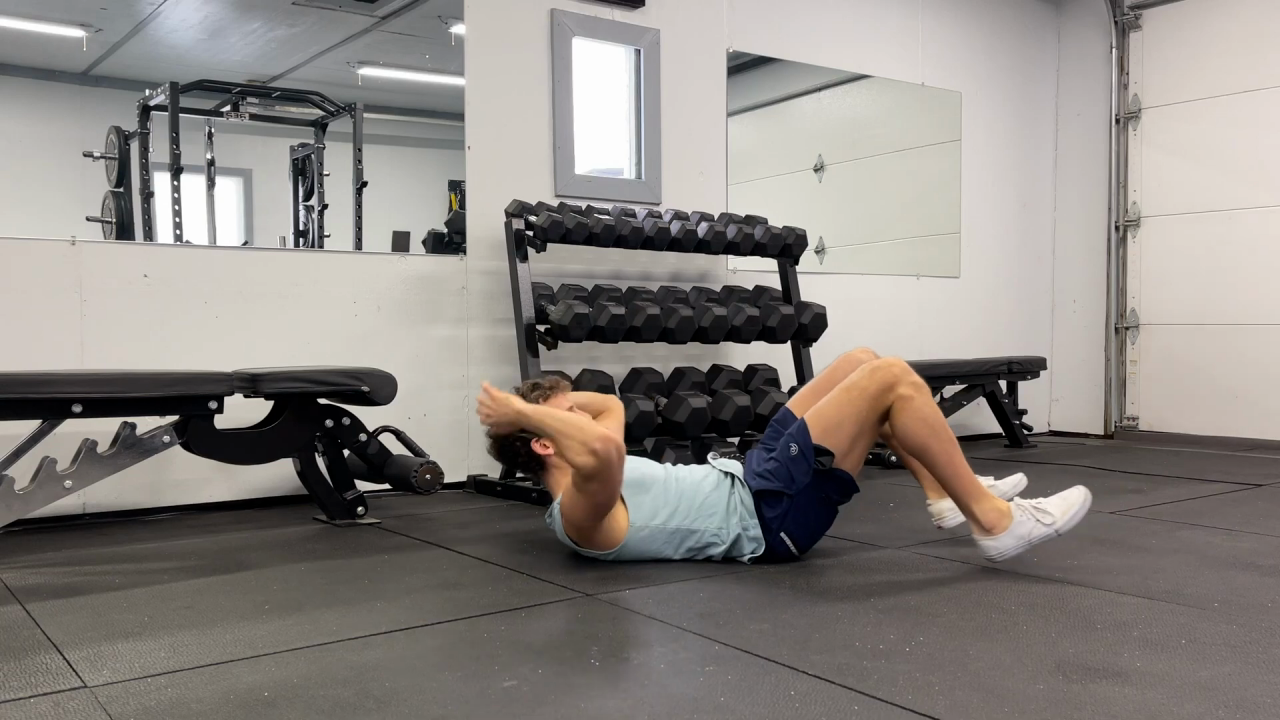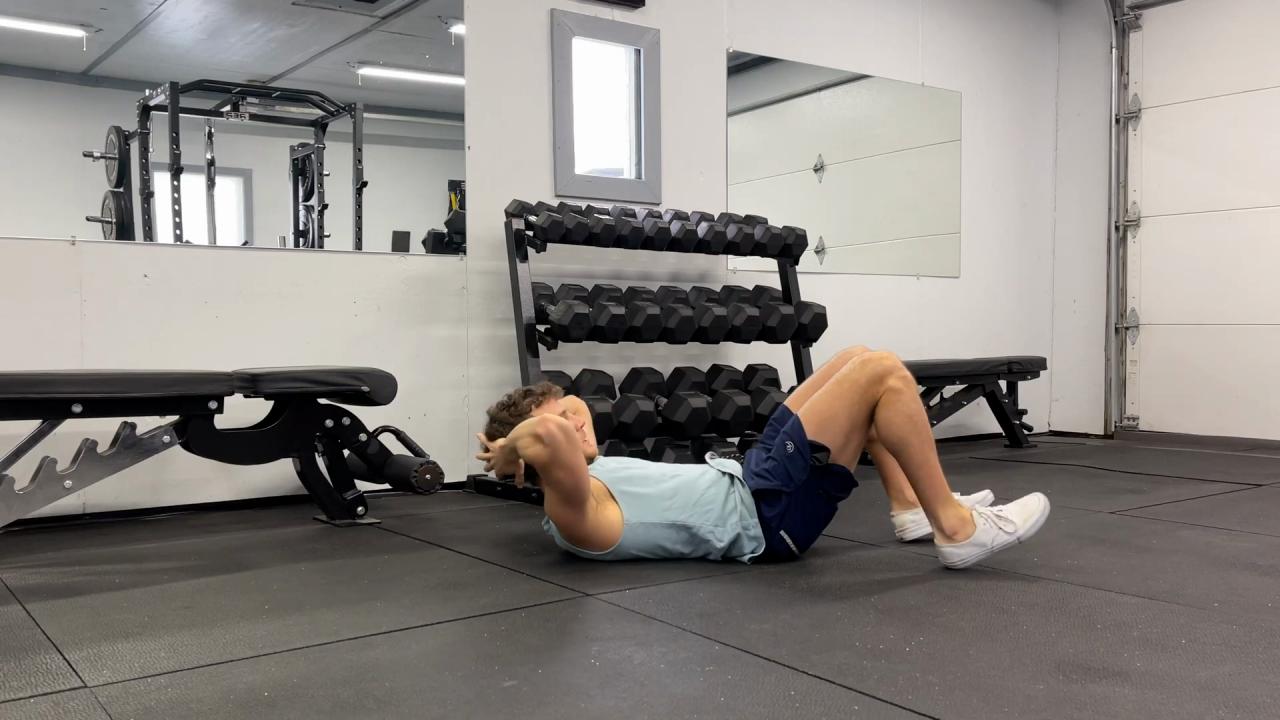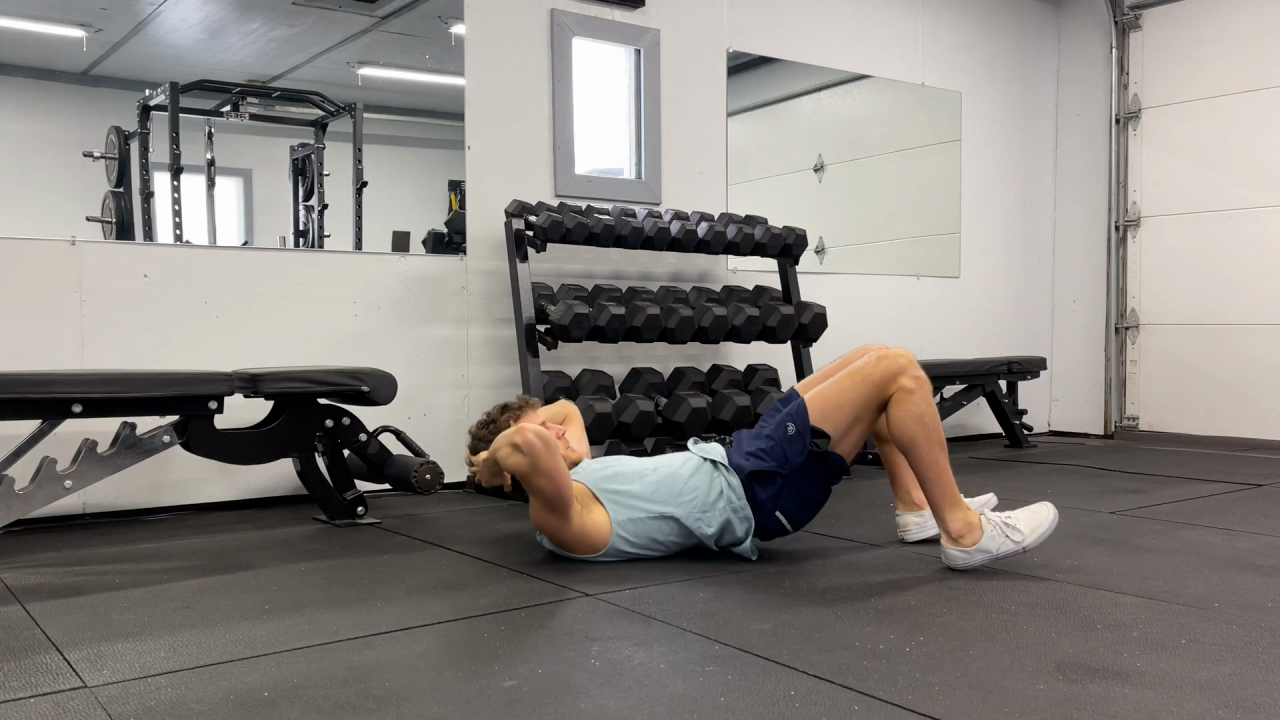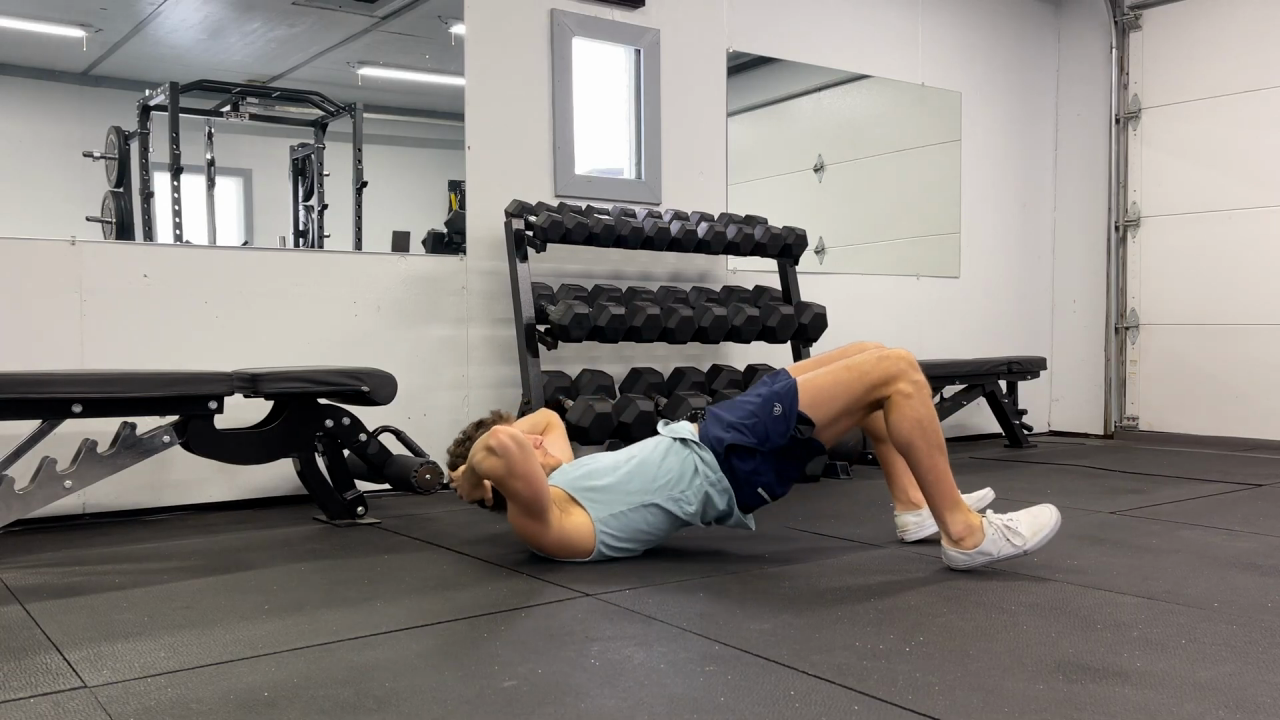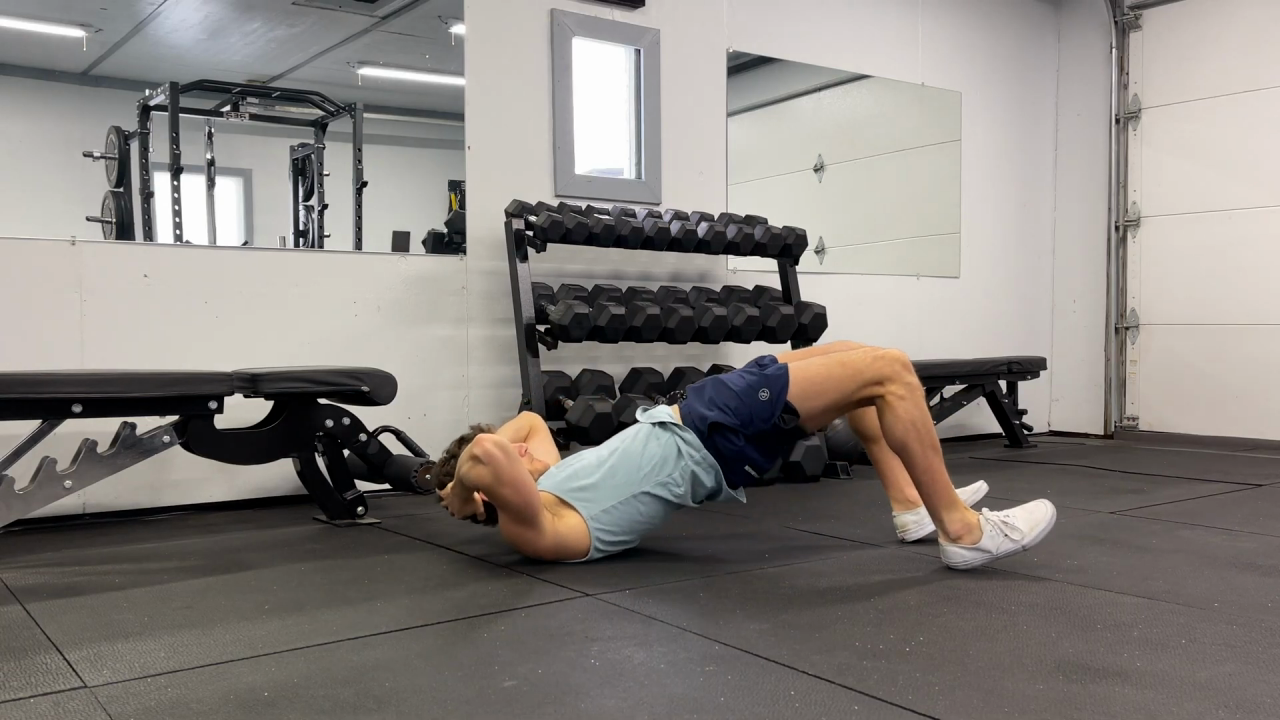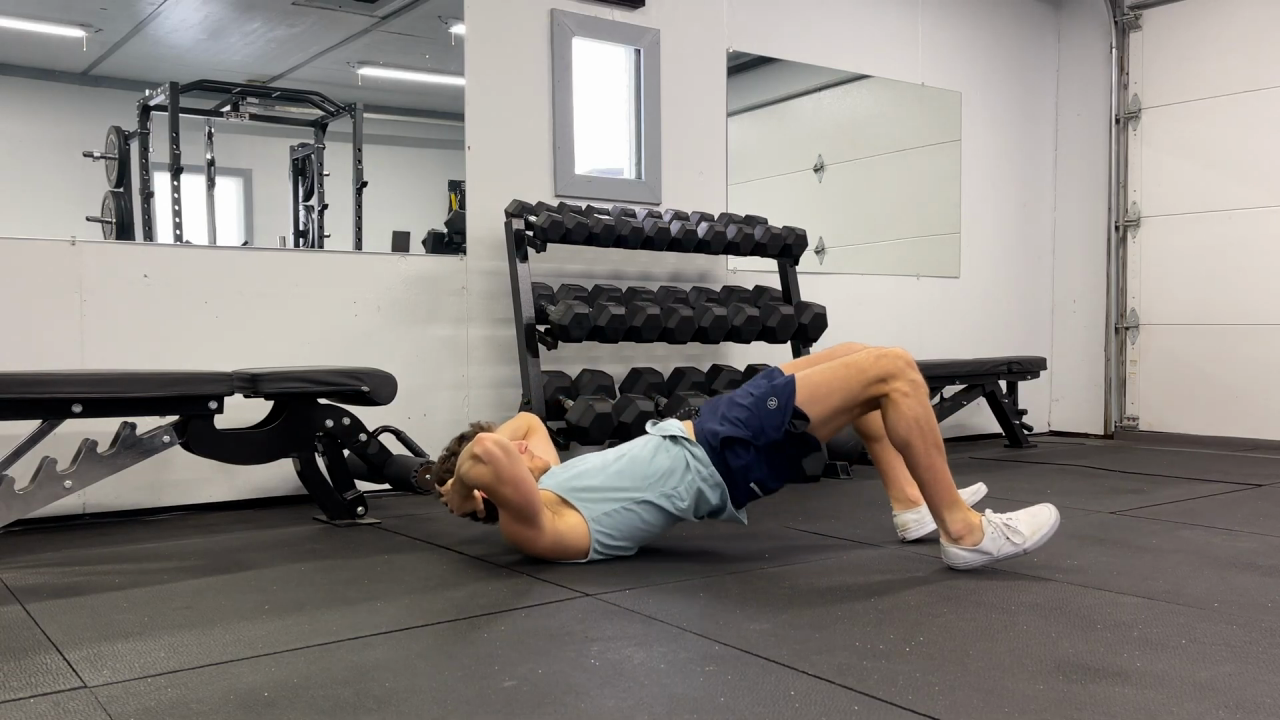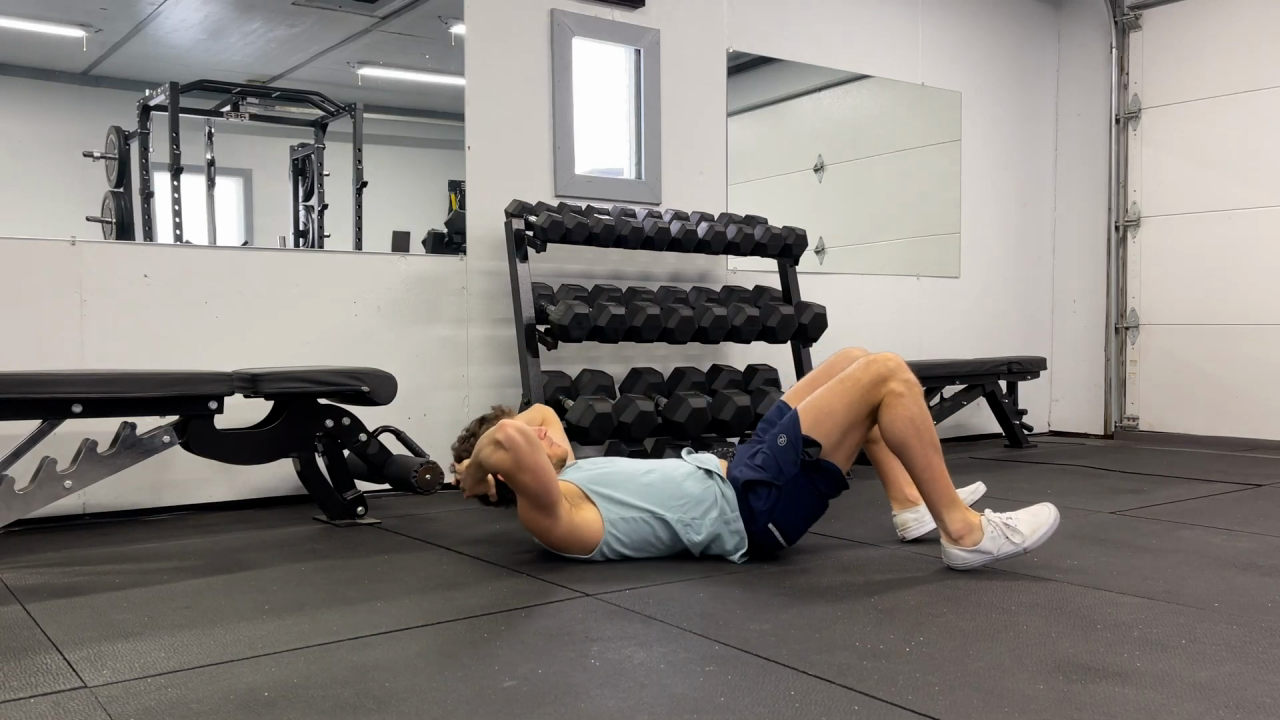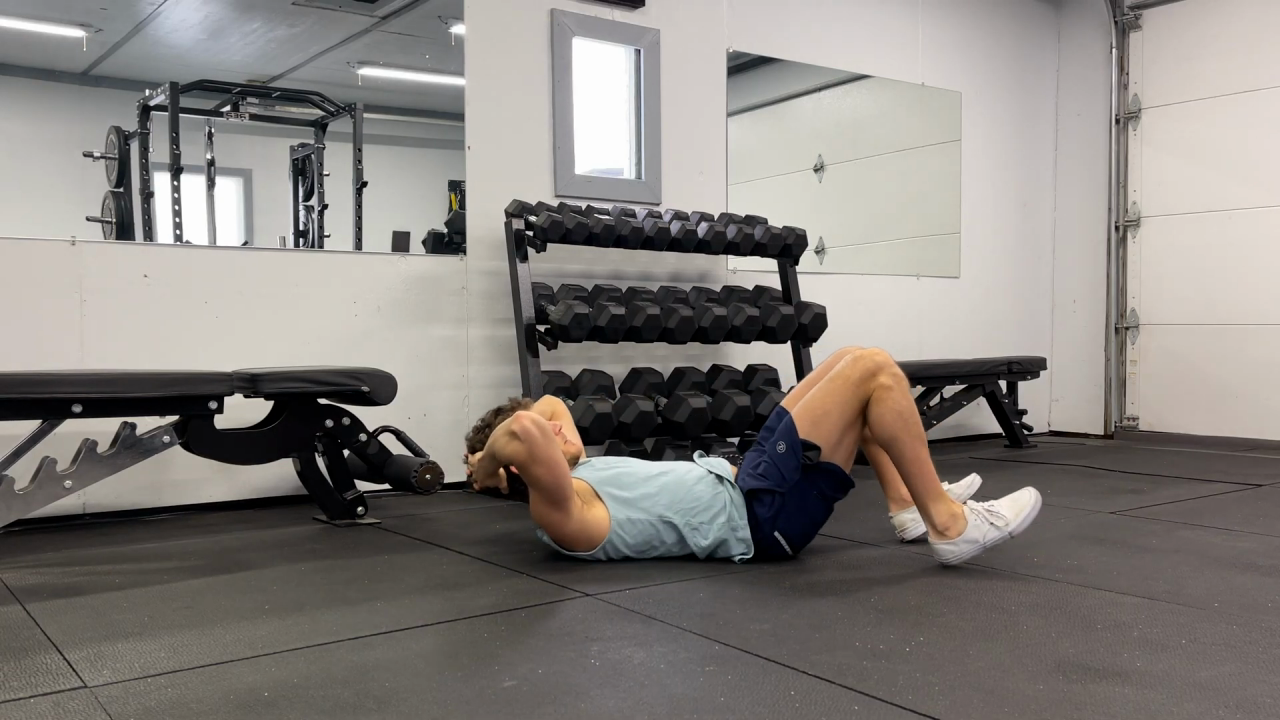
dt=0.2s
person 1, frame 1
left shoulder: (585, 491)
right shoulder: (578, 511)
left elbow: (612, 410)
right elbow: (605, 447)
left wrist: (554, 395)
right wrist: (527, 410)
left hip: (743, 479)
right hip: (768, 517)
left knee: (861, 362)
right knee: (893, 378)
left ankle: (951, 496)
right ankle: (993, 522)
person 1, frame 2
left shoulder: (581, 478)
right shoulder: (570, 512)
left elbow: (571, 407)
right elbow: (548, 434)
left wrist: (508, 437)
right wrist: (507, 447)
left hip: (745, 478)
right hip: (768, 514)
left knee: (856, 361)
right knee: (884, 373)
left ankle: (911, 508)
right ankle: (957, 529)
person 1, frame 3
left shoulder: (578, 478)
right shoulder: (559, 520)
left elbow: (566, 407)
right elbow: (531, 442)
left wrist: (503, 434)
right wrist: (497, 457)
left hip: (738, 462)
right hip: (758, 490)
left knee: (875, 361)
right knee: (899, 370)
left ankle: (917, 509)
right ankle: (964, 531)
person 1, frame 4
left shoulder: (562, 481)
right shoulder: (541, 524)
left elbow: (548, 415)
right elbow: (503, 446)
left wrist: (477, 458)
right wrist: (473, 471)
left hip: (718, 434)
right hip: (733, 459)
left knee: (870, 359)
right knee: (899, 372)
left ankle: (916, 508)
right ankle: (964, 533)
person 1, frame 5
left shoulder: (550, 483)
right shoulder: (534, 530)
left elbow: (529, 419)
right elbow: (490, 452)
left wrist: (476, 455)
right wrist: (462, 485)
left hip: (703, 414)
left knee: (859, 361)
right knee: (893, 372)
left ankle: (912, 505)
right ankle: (962, 530)
person 1, frame 6
left shoulder: (549, 485)
right shoulder: (534, 527)
left elbow: (526, 419)
right elbow: (488, 452)
left wrist: (486, 446)
right wrist: (462, 479)
left hip: (709, 430)
right hip: (724, 452)
left knee: (859, 358)
right knee: (898, 371)
left ankle: (912, 505)
right ankle: (963, 531)
person 1, frame 7
left shoulder: (566, 481)
right shoulder: (552, 518)
left elbow: (541, 412)
right elbow: (510, 440)
left wrist: (496, 438)
right wrist: (476, 466)
left hip: (735, 472)
right hip: (751, 501)
left knee: (856, 362)
right knee: (890, 375)
left ankle: (913, 505)
right ankle: (964, 532)
person 1, frame 8
left shoulder: (577, 477)
right shoulder: (563, 516)
left elbow: (550, 401)
right elbow: (524, 429)
left wrist: (491, 457)
right wrist: (486, 466)
left hip: (738, 480)
right hip: (763, 513)
left knee: (853, 362)
right knee: (876, 370)
left ankle: (909, 505)
right ankle: (950, 524)
